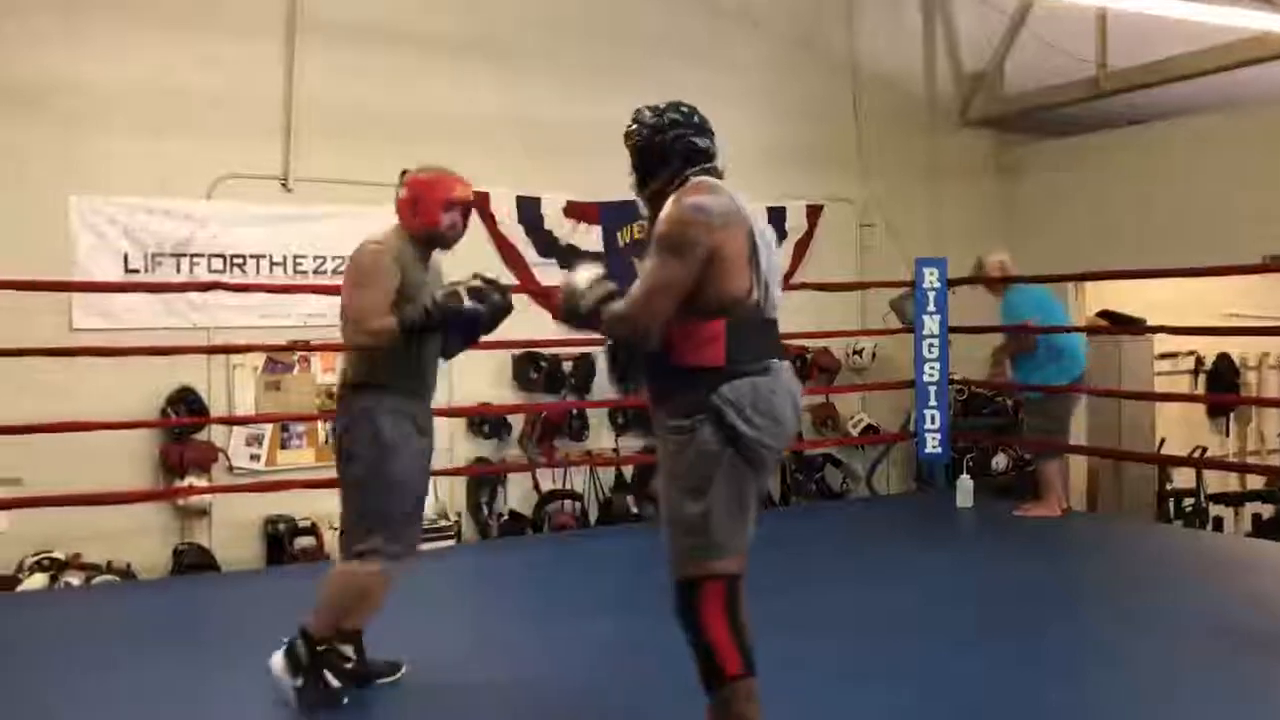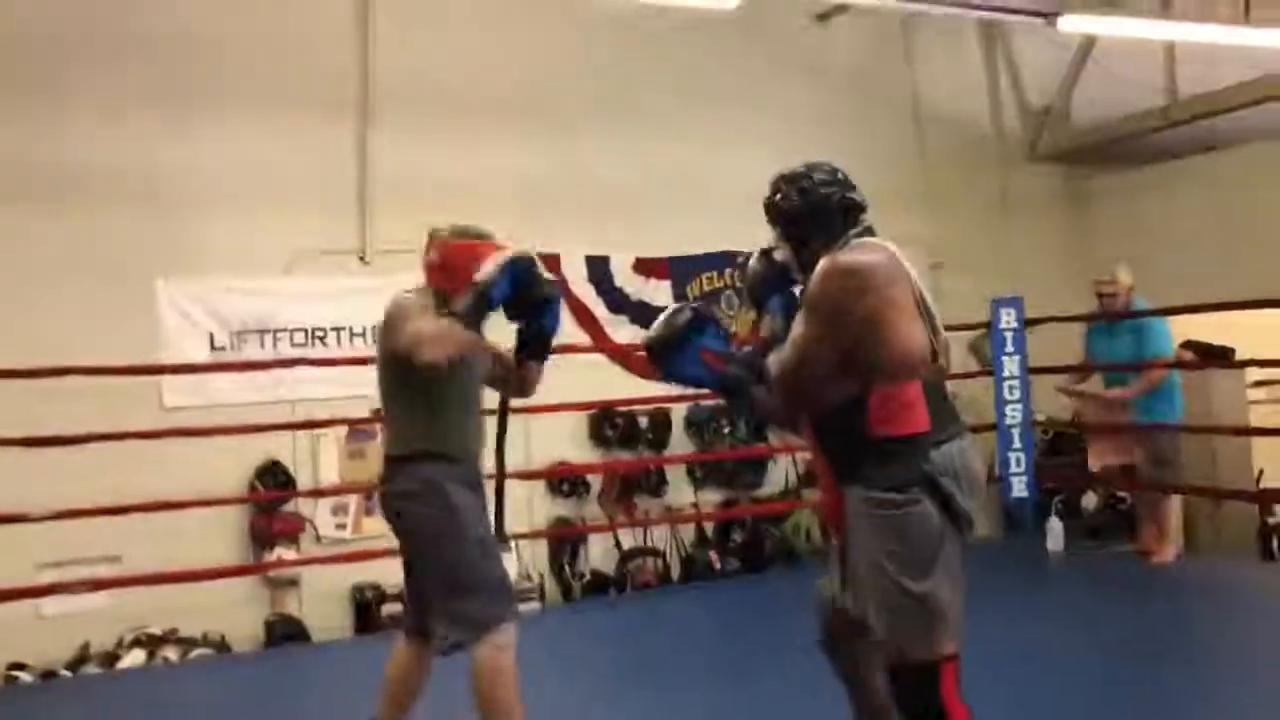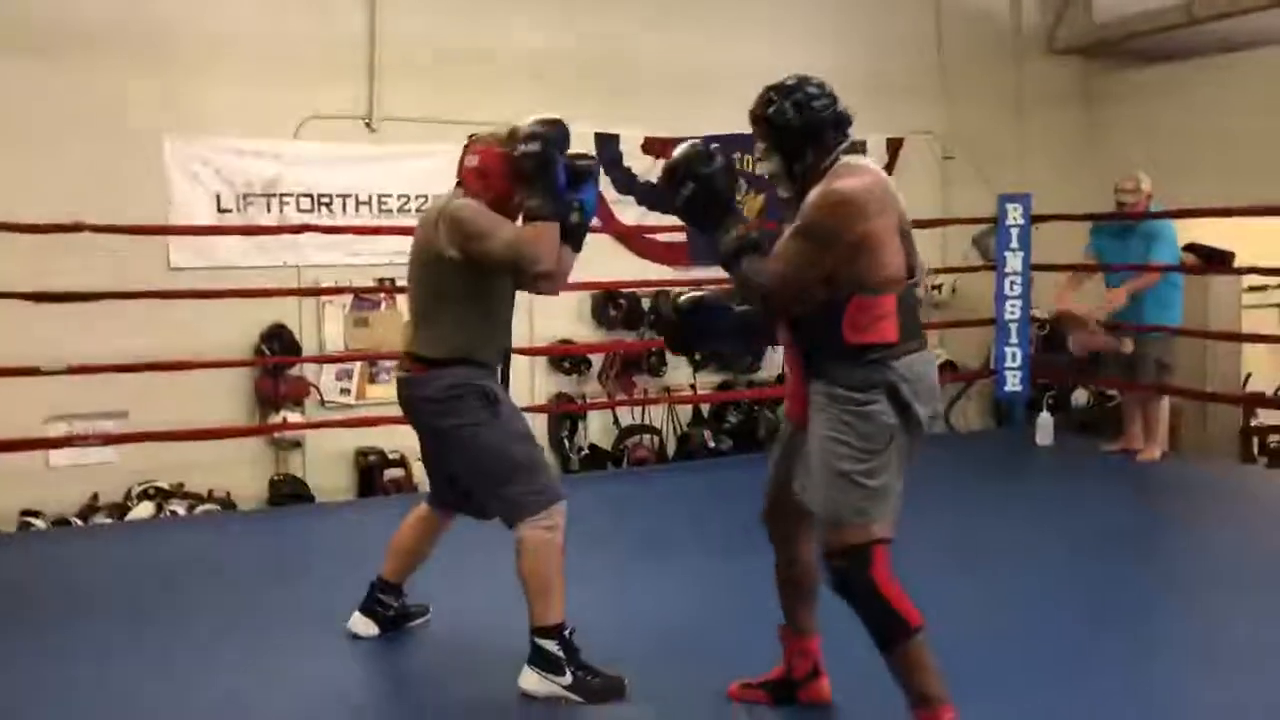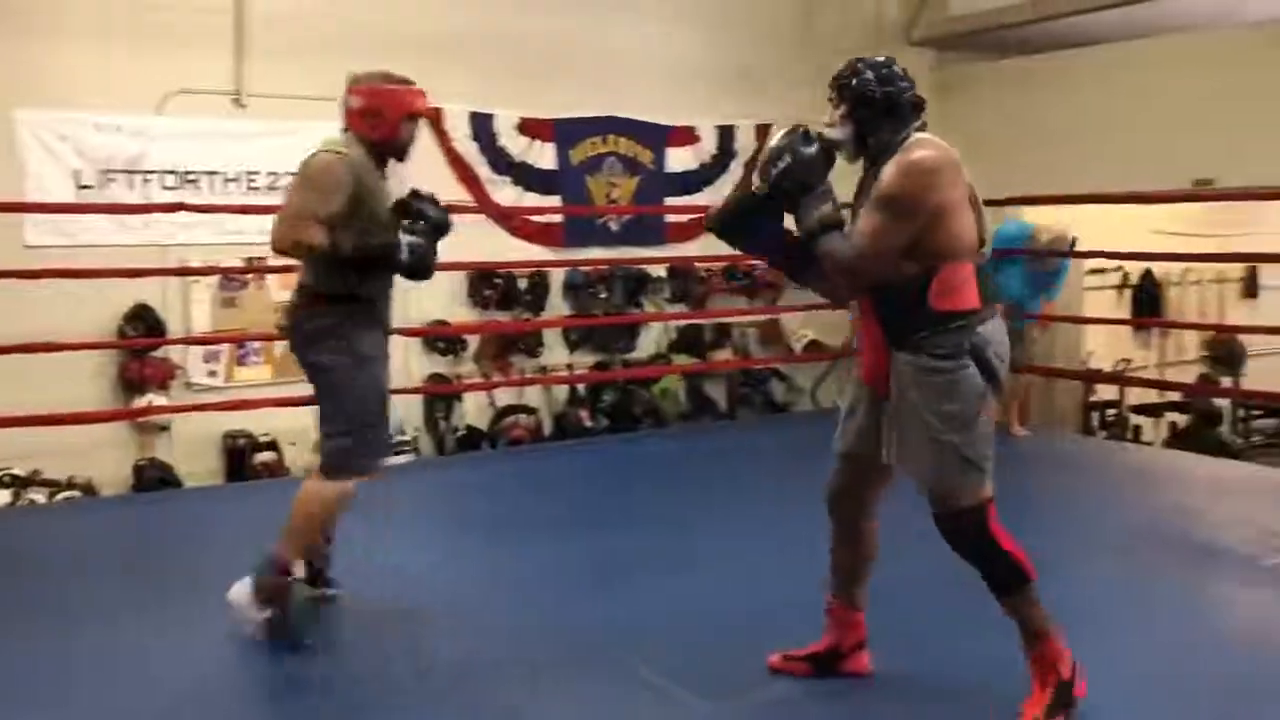
dt=1s
person 1, frame 1
left shoulder: (692, 205)
right shoulder: (729, 210)
left elbow: (641, 325)
left wrist: (591, 297)
right wrist: (618, 301)
left hip: (718, 411)
right hip: (750, 398)
left knee: (704, 594)
right knee: (718, 582)
person 1, frame 2
left shoulder: (848, 269)
right shoulder: (859, 271)
left elbow: (791, 389)
right elbow: (803, 405)
left wrist: (773, 316)
right wrist: (723, 369)
left hip: (908, 482)
right hip: (888, 481)
left knee: (919, 670)
right knee: (842, 633)
person 1, frame 3
left shoulder: (842, 193)
right shoulder: (836, 186)
left elbow: (772, 290)
right elbow: (800, 298)
left wrist: (719, 218)
right wrist: (725, 318)
left hip: (869, 388)
right hip: (840, 383)
left knee: (854, 560)
right knee: (784, 517)
person 1, frame 4
left shoulder: (919, 164)
right shoulder: (885, 169)
left elbow: (854, 269)
right elbow: (849, 283)
left wrist: (807, 199)
right wrist: (771, 246)
left hip: (944, 358)
right hip: (895, 356)
left knee: (964, 516)
right knee: (847, 496)
left ankle: (1053, 666)
right ankle: (844, 641)
person 2, frame 1
left shoulder: (428, 264)
right shoulder: (379, 255)
left elbow: (433, 345)
right elbow: (360, 330)
left wrist: (463, 321)
right wrist: (426, 318)
left hip: (408, 411)
right hip: (377, 411)
left knee: (384, 541)
right knee: (379, 545)
left ankle: (343, 653)
right ankle: (304, 652)
person 2, frame 2
left shoulder: (460, 324)
right shoulder: (409, 309)
left elbow: (519, 384)
right elbow: (431, 352)
left wrist: (536, 327)
right wrist: (480, 299)
left hip: (448, 482)
right hip: (427, 483)
left knee: (425, 626)
right knee: (493, 623)
person 2, frame 3
left shoulder: (483, 224)
right shoulder: (458, 214)
left elbow: (547, 280)
right elbow: (540, 262)
left wrist: (574, 209)
right wrist: (543, 188)
left hip: (434, 383)
right hip: (454, 387)
left knee: (445, 502)
right knee: (543, 509)
left ankle: (380, 605)
right ankle: (550, 660)
person 2, frame 4
left shoulder: (368, 167)
right shoulder: (336, 163)
right elbow: (289, 235)
left wrist: (412, 230)
right wrist: (376, 250)
left hip: (355, 323)
right hip: (337, 326)
left knee: (345, 455)
right knee: (349, 464)
left ankle: (311, 567)
right ankle: (269, 584)
person 3, frame 1
left shoulder: (1015, 295)
right shoulder: (1027, 289)
left elbow: (1030, 337)
left wrist: (1001, 353)
right wrist: (1004, 355)
left hip: (1053, 374)
right hip: (1066, 368)
left knee: (1043, 439)
right knee: (1051, 438)
left ankle: (1050, 503)
right ankle: (1058, 497)
person 3, frame 2
left shoulder: (1148, 320)
right shoulder: (1097, 324)
left elbow: (1164, 366)
right elbow: (1090, 363)
left wrist: (1128, 393)
right wrist: (1072, 382)
left hip: (1155, 411)
right hip: (1120, 412)
left knee: (1157, 477)
right knee: (1134, 476)
left ankle: (1168, 542)
right ankle: (1146, 537)
person 3, frame 3
left shoulder: (1161, 228)
right shoulder: (1104, 226)
left elbow: (1157, 272)
right elbow: (1090, 262)
left wrist: (1126, 290)
right wrist: (1067, 288)
left hip: (1155, 319)
right hip: (1117, 317)
left knee: (1151, 383)
right knee: (1124, 379)
left ankle: (1156, 442)
right ankle: (1132, 437)
person 3, frame 4
left shoulder: (1060, 262)
right shoulder: (1009, 234)
left elbow: (1048, 297)
left hip: (1023, 315)
left knee: (1018, 365)
left ankle: (1012, 420)
